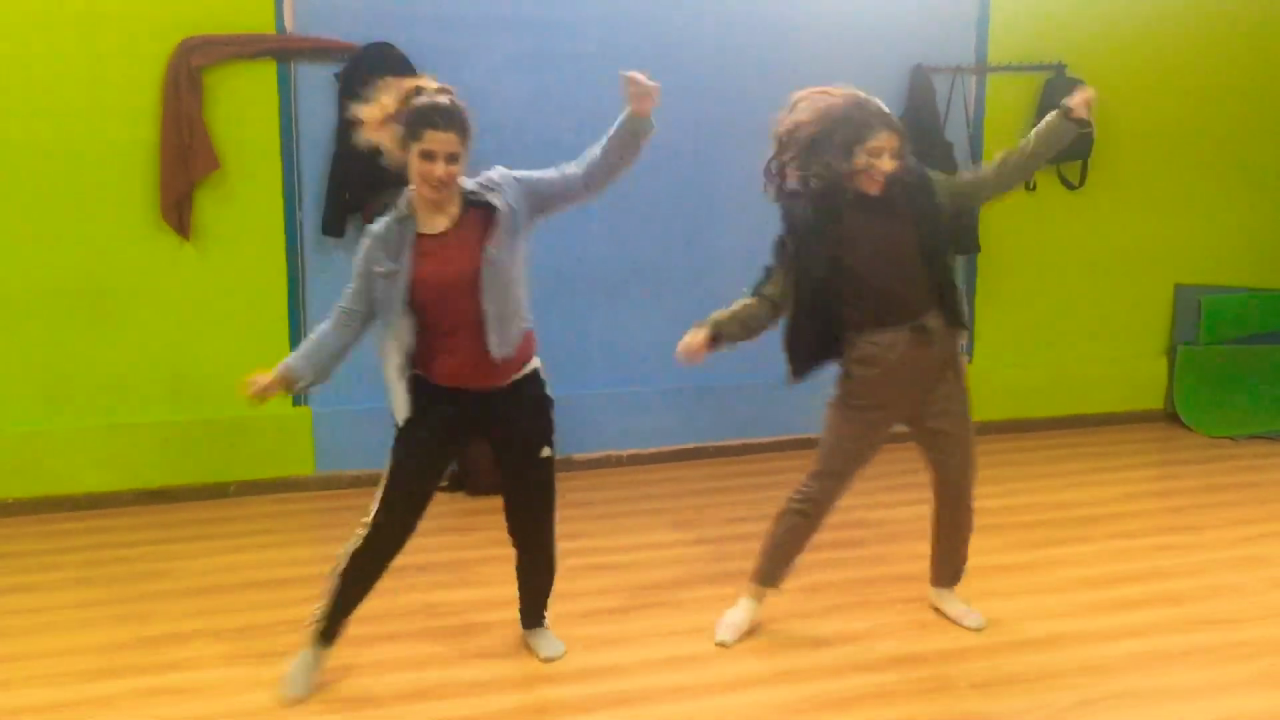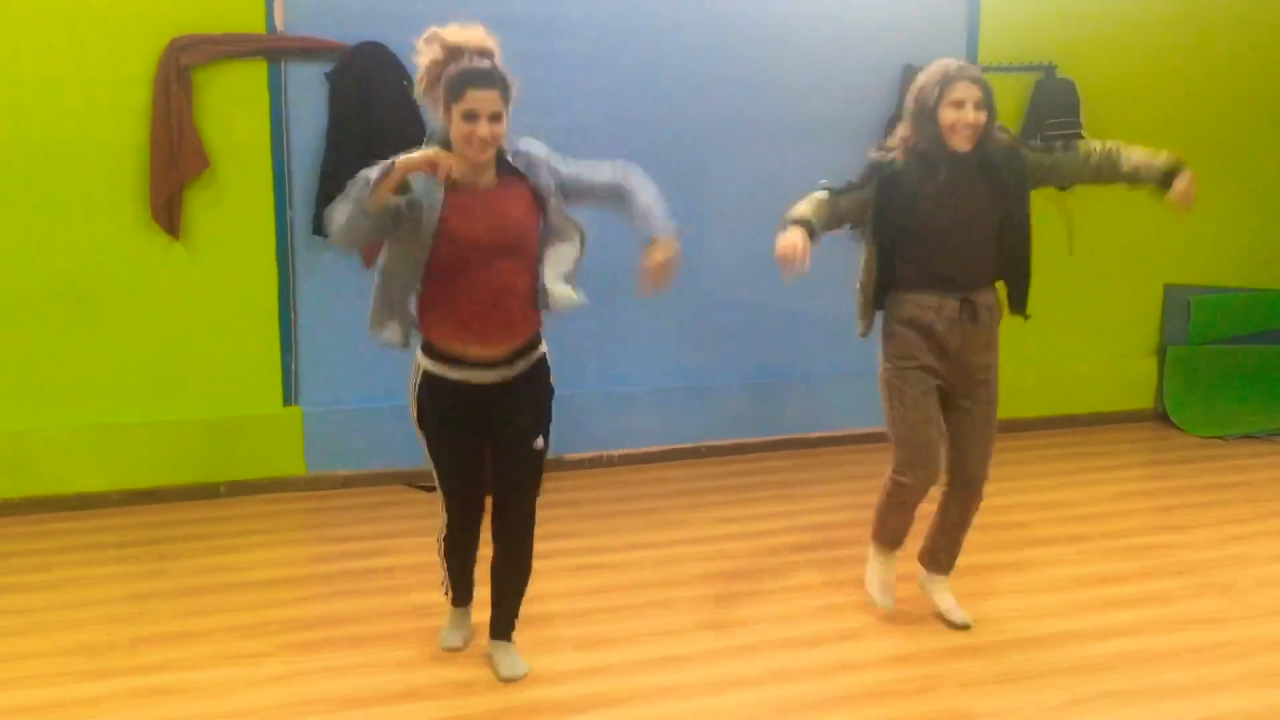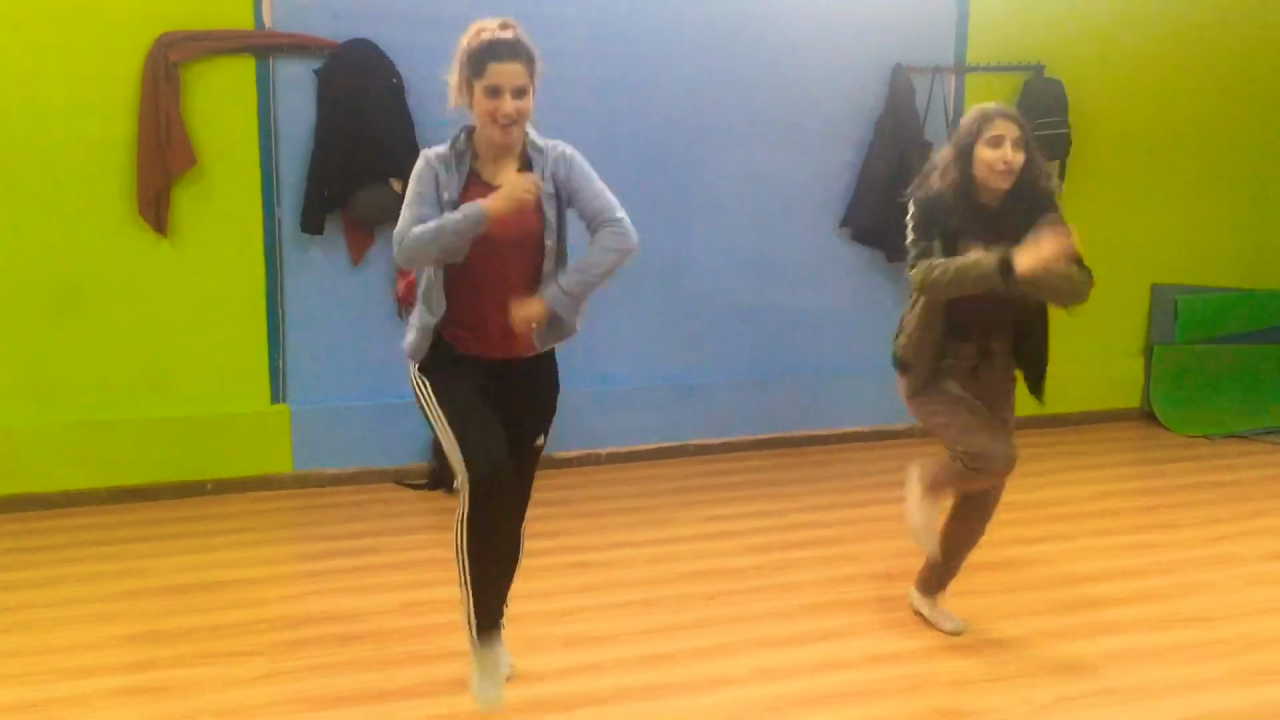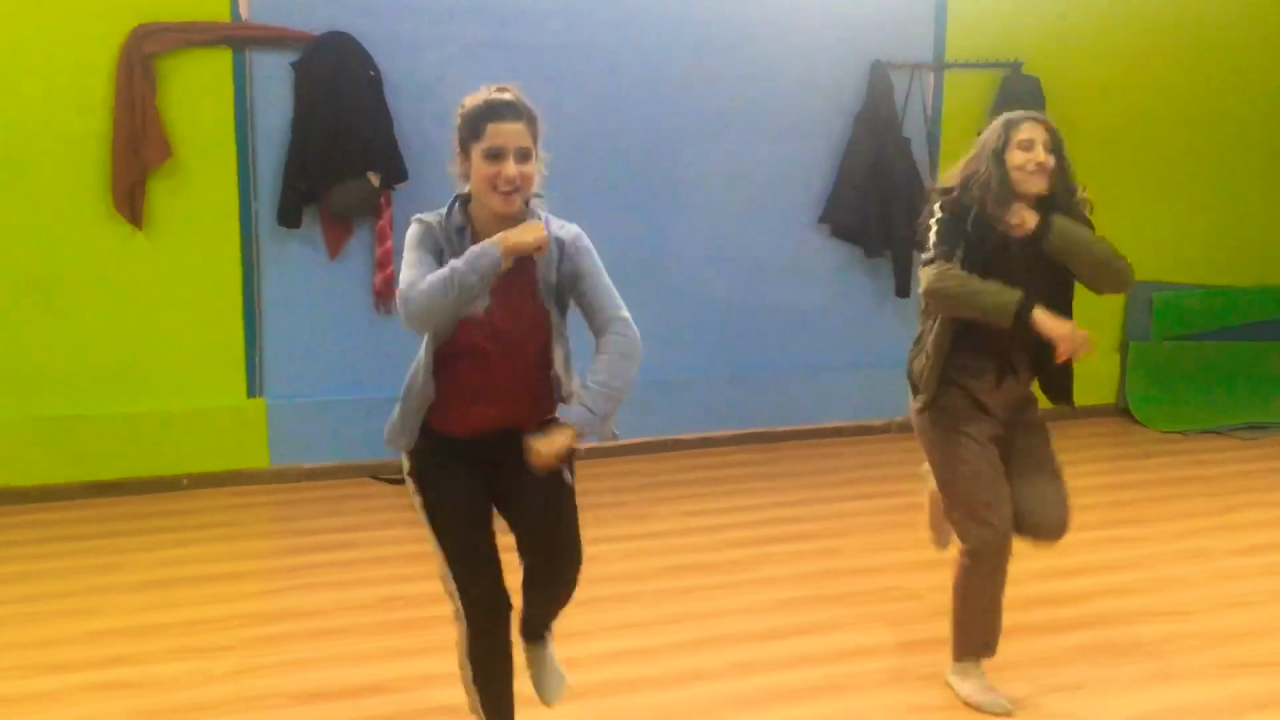
dt=0.4s
person 1, frame 1
left shoulder: (501, 199)
right shoulder: (386, 241)
left elbow: (590, 176)
right elbow: (347, 321)
left wrist: (636, 120)
right wrist: (286, 373)
left hip: (514, 390)
right hip: (436, 398)
left knee: (533, 526)
right knee: (384, 530)
left ankle: (534, 622)
right ankle: (319, 644)
person 1, frame 2
left shoulder: (535, 169)
right shoulder: (421, 181)
left elbow: (623, 182)
right elbow: (345, 232)
left wrist: (659, 236)
right wrist: (393, 173)
left hip: (521, 375)
right hip: (447, 379)
left knee: (515, 515)
right knee: (462, 511)
left ankle: (503, 636)
right ankle: (458, 608)
person 1, frame 3
left shoulder: (560, 163)
right shoulder: (437, 165)
left elbow: (620, 237)
right elbow: (409, 248)
left wrist: (550, 298)
right wrist: (486, 208)
left hip: (529, 365)
right hip: (451, 358)
left knee: (510, 511)
right knee: (485, 472)
left ankle: (490, 626)
right ankle: (482, 643)
person 1, frame 4
left shoulder: (565, 243)
right shoulder: (430, 233)
left elbow: (623, 338)
right elbow: (419, 311)
left wrist: (573, 425)
right wrist: (499, 248)
left hip: (532, 436)
right hip: (446, 442)
left knee: (557, 553)
right knee: (480, 603)
left ankle: (536, 634)
person 2, frame 1
left shoulder: (914, 190)
right shoulder: (810, 218)
left elbow: (997, 180)
right elbow: (771, 299)
left wrist: (1066, 119)
right wrist: (714, 332)
left hip: (934, 358)
right hip: (869, 367)
left knee: (957, 485)
right knee: (819, 489)
left ankle: (944, 587)
right ankle: (754, 594)
person 2, frame 2
left shoulder: (1005, 163)
right shoulder: (896, 172)
left elbow: (1087, 160)
right elbow: (830, 207)
left wrist: (1161, 170)
right wrist: (798, 225)
left hip: (977, 331)
right hip: (913, 333)
left knee: (972, 470)
right knee: (918, 467)
left ankle: (936, 572)
right ankle: (882, 551)
person 2, frame 3
left shoulder: (1035, 214)
right shoulder: (933, 205)
left elbow: (1078, 286)
right elbow: (924, 278)
left wrist: (1039, 270)
right wrist: (1011, 266)
left hip: (995, 371)
right hip: (934, 369)
left knee: (981, 501)
right knee: (993, 457)
left ankle: (927, 592)
right ankle: (929, 480)
person 2, frame 4
left shoulder: (1059, 221)
right shoulder: (956, 212)
left elbow: (1114, 272)
right elbow: (938, 284)
left wrist: (1047, 229)
right wrist: (1034, 315)
left hip: (1014, 392)
right hip: (952, 394)
left knee: (1047, 518)
right knee: (989, 535)
left ankle: (950, 491)
right ankle: (967, 666)
